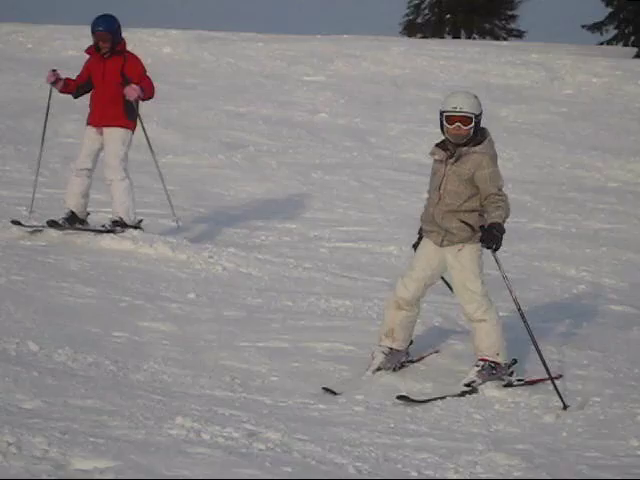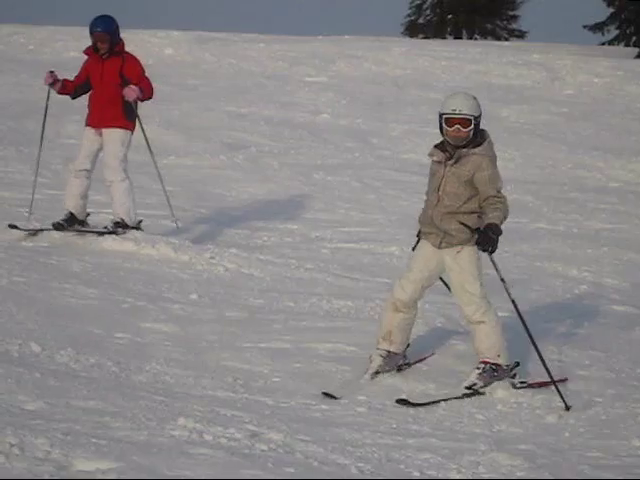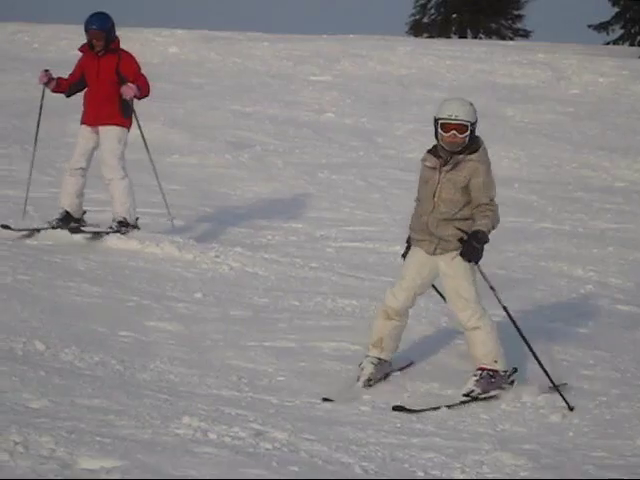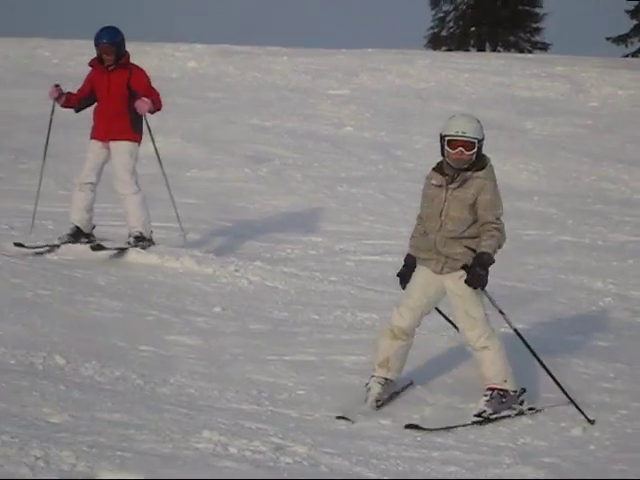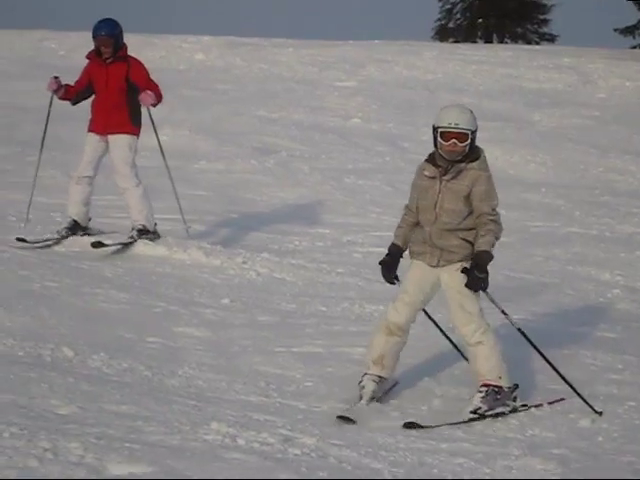
dt=0.1s
person 1, frame 1
left shoulder: (481, 159)
right shoulder: (441, 155)
left elbow: (497, 200)
left wrist: (494, 227)
right wrist: (422, 232)
left hip: (464, 241)
right hip: (434, 236)
left knee: (474, 299)
right knee: (407, 291)
left ankle: (494, 360)
right ankle: (393, 347)
person 1, frame 2
left shoulder: (481, 161)
right shoulder: (439, 156)
left elbow: (496, 202)
left wrist: (491, 228)
right wrist: (421, 234)
left hip: (462, 242)
right hip: (432, 238)
left knee: (472, 301)
right knee: (404, 293)
left ankle: (495, 362)
right ankle: (390, 349)
person 1, frame 3
left shoulder: (476, 166)
right shoulder: (429, 162)
left elbow: (487, 209)
left wrist: (477, 238)
right wrist: (411, 242)
left hip: (454, 248)
right hip: (424, 245)
left knee: (467, 307)
right knee: (396, 299)
left ankle: (493, 368)
right ankle: (378, 357)
person 1, frame 4
left shoulder: (483, 184)
right shoulder: (434, 179)
left elbow: (493, 229)
left wrist: (482, 261)
right wrist: (410, 261)
left hip: (461, 267)
right hip: (429, 264)
left knee: (475, 327)
right knee: (402, 319)
left ankle: (503, 388)
right ankle: (384, 376)
person 1, frame 5
left shoulder: (477, 175)
right shoulder: (424, 171)
left elbow: (489, 222)
right elbow: (411, 213)
left wrist: (481, 261)
right wrist: (393, 252)
left hip: (458, 259)
right hip: (423, 255)
left knee: (469, 321)
right knee: (398, 314)
left ankle: (496, 385)
right ankle: (376, 374)
person 2, frame 1
left shoulder: (128, 60)
right shoulder: (93, 60)
left elbow: (148, 88)
right elbow: (80, 86)
left wrist: (138, 91)
right wrist: (59, 83)
left hip: (119, 123)
right hip: (95, 123)
left knee: (115, 169)
right knee: (82, 166)
left ankle: (125, 219)
right ankle: (76, 213)
person 2, frame 2
left shoulder: (127, 61)
right shoulder: (91, 61)
left elbow: (147, 88)
right elbow: (78, 87)
left wrist: (137, 92)
right wrist: (57, 84)
left hip: (119, 124)
right hip: (94, 123)
left knee: (114, 170)
right knee: (81, 167)
left ankle: (126, 220)
right ankle: (75, 214)
person 2, frame 3
left shoulder: (123, 58)
right shoulder: (87, 58)
left elbow: (143, 85)
right elbow: (73, 84)
left wrist: (134, 89)
right wrist: (52, 82)
left hip: (115, 122)
right hip: (89, 121)
left knee: (113, 168)
right knee: (76, 165)
left ankle: (125, 219)
right ankle: (72, 212)
person 2, frame 4
left shoulder: (133, 72)
right shoulder: (96, 73)
left elbow: (154, 99)
right elbow: (82, 99)
left wrist: (148, 104)
right wrist: (62, 98)
left hip: (126, 136)
right hip: (99, 136)
left knee: (125, 183)
right knee: (86, 179)
left ankle: (141, 234)
right ankle: (82, 227)
person 2, frame 5
left shoulder: (131, 65)
right shoulder: (93, 65)
left elbow: (153, 90)
right elbow: (79, 92)
left wrist: (150, 97)
right wrist: (60, 90)
left hip: (124, 130)
right hip: (97, 129)
left knee: (126, 176)
right knee: (84, 173)
left ankle: (145, 226)
right ankle: (78, 220)
